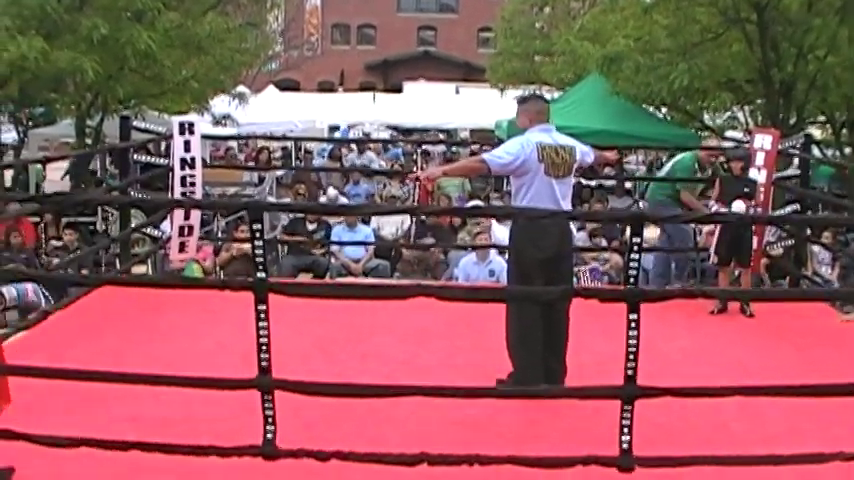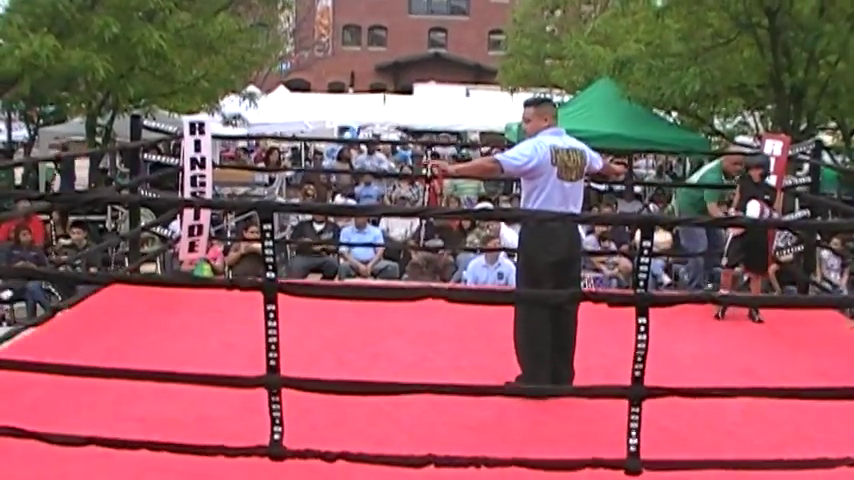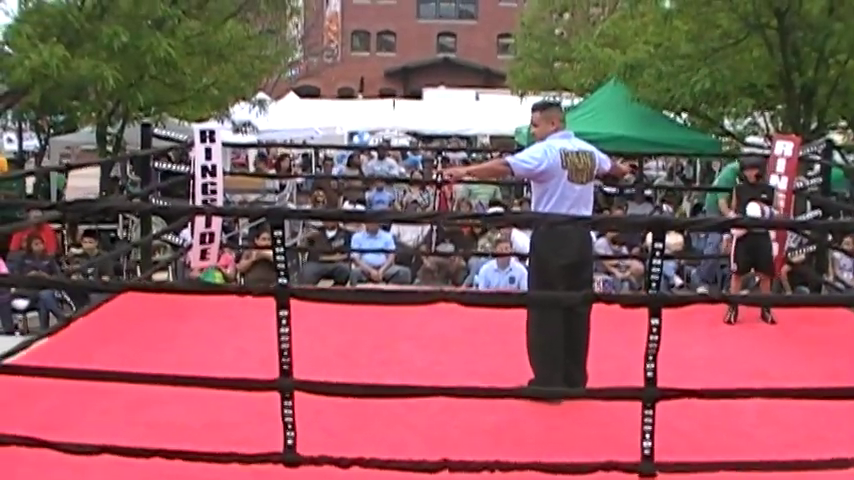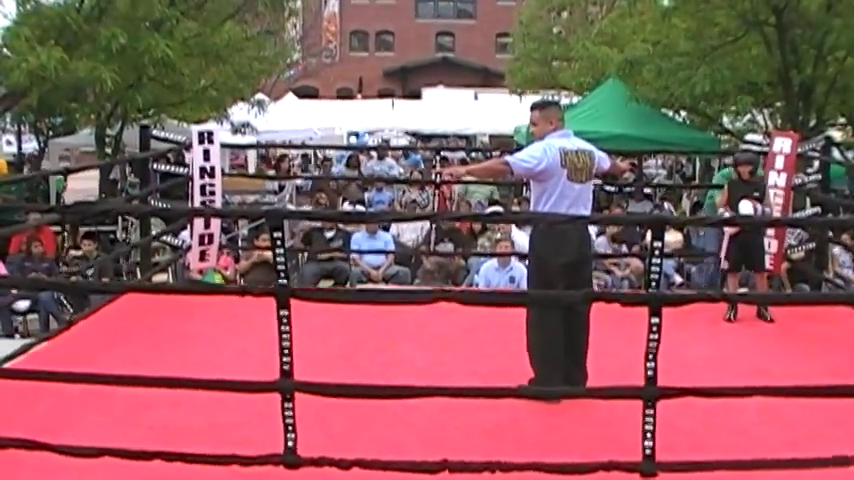
dt=0.4s
person 1, frame 1
left shoulder: (523, 145)
right shoulder: (570, 146)
left elbow: (481, 164)
right elbow: (592, 154)
left wrist: (441, 171)
right wrist: (608, 157)
left hip: (530, 229)
right hip: (560, 229)
left knee: (524, 303)
right knee: (557, 301)
left ankle: (527, 376)
right ankle: (554, 373)
person 1, frame 2
left shoulder: (535, 148)
right shoulder: (580, 149)
left elbow: (494, 164)
right elbow: (601, 165)
left wrist: (455, 168)
right wrist: (616, 171)
left hip: (540, 233)
right hip: (569, 233)
left knee: (532, 307)
right knee: (565, 306)
left ankle: (535, 380)
right ankle: (561, 376)
person 1, frame 3
left shoulder: (545, 151)
right shoulder: (588, 151)
left elbow: (504, 166)
right elbow: (610, 166)
left wrist: (466, 171)
right wrist: (623, 170)
left hip: (551, 236)
right hip: (580, 236)
left knee: (545, 311)
right knee: (577, 308)
left ankle: (548, 383)
right ankle: (574, 379)
person 1, frame 4
left shoulder: (544, 150)
right shoulder: (587, 150)
left elbow: (504, 166)
right elbow: (610, 164)
left wrist: (465, 170)
right wrist: (623, 168)
left hip: (551, 235)
right hip: (579, 235)
left knee: (545, 309)
right knee: (576, 307)
left ankle: (548, 382)
right ankle: (574, 379)
person 2, frame 1
left shoulder: (752, 184)
right shoulder: (722, 180)
right elbow: (713, 201)
left hip: (744, 229)
right hip: (725, 227)
left knee: (745, 267)
right knee: (723, 266)
left ankle: (744, 303)
right ankle: (722, 301)
person 2, frame 2
left shoulder: (773, 191)
right shoulder: (742, 186)
right elbow: (733, 208)
left wrist: (766, 212)
right wrist: (734, 216)
left hip: (760, 235)
right hip: (740, 233)
left knee: (756, 273)
right knee: (727, 269)
left ankle: (753, 309)
right ankle: (724, 303)
person 2, frame 3
left shoulder: (769, 190)
right shoulder: (738, 189)
right elbow: (732, 211)
left wrist: (766, 211)
left hip: (762, 236)
right hip: (743, 236)
left knee: (765, 274)
right knee: (738, 273)
left ankle: (765, 309)
right ankle: (733, 308)
person 2, frame 4
left shoulder: (761, 187)
right shoulder: (730, 185)
right elbow: (721, 207)
left wrist: (758, 209)
right wrist: (727, 216)
left hip: (755, 233)
right hip: (735, 233)
left knee: (760, 271)
right knee: (733, 271)
left ankle: (762, 307)
right ankle: (732, 306)
person 3, frame 1
left shoulder: (709, 167)
right shoulder: (687, 163)
right elbow: (685, 195)
right wrist: (706, 213)
left hip: (672, 201)
right hip: (661, 199)
left knee: (667, 241)
right knee: (684, 237)
left ankle: (657, 284)
right ankle: (679, 281)
person 3, frame 2
left shoulder: (733, 171)
right shoulder: (713, 176)
right elbow: (712, 209)
left hip: (703, 207)
right hip: (689, 206)
right knee: (698, 247)
right ankle: (695, 289)
person 3, frame 3
right shoulder: (729, 173)
right elbow: (722, 201)
right wrist: (730, 216)
right hip: (718, 208)
right knee: (714, 244)
right ankle: (704, 282)
person 3, frame 4
left shoulder: (756, 178)
right shoulder: (722, 177)
right elbow: (719, 201)
right wrist: (730, 215)
left hip: (737, 216)
right hip: (714, 215)
left knee: (735, 252)
right knee: (713, 253)
left ankle: (729, 284)
right ankle: (707, 286)
